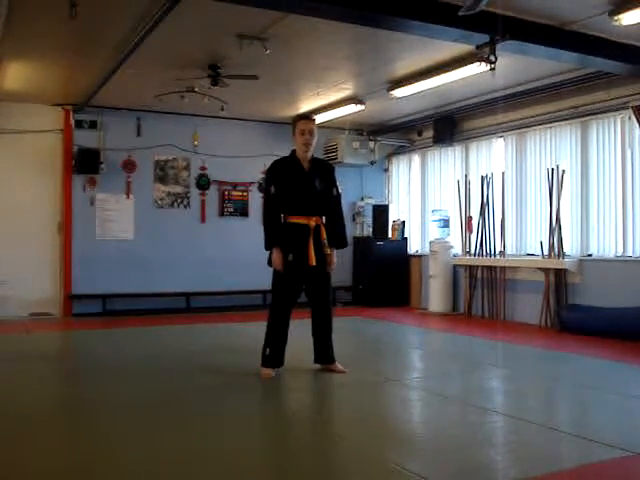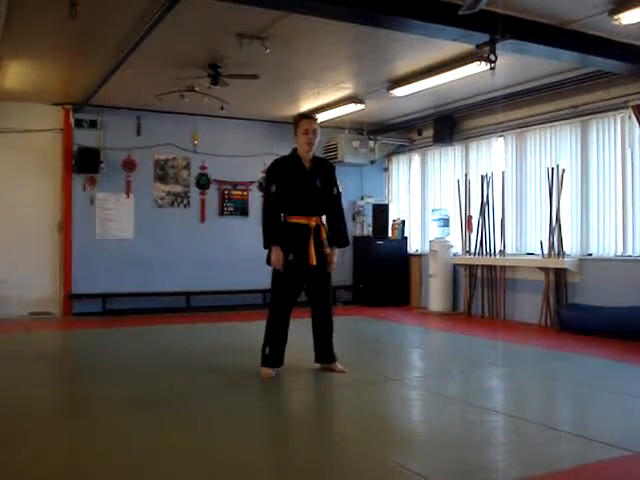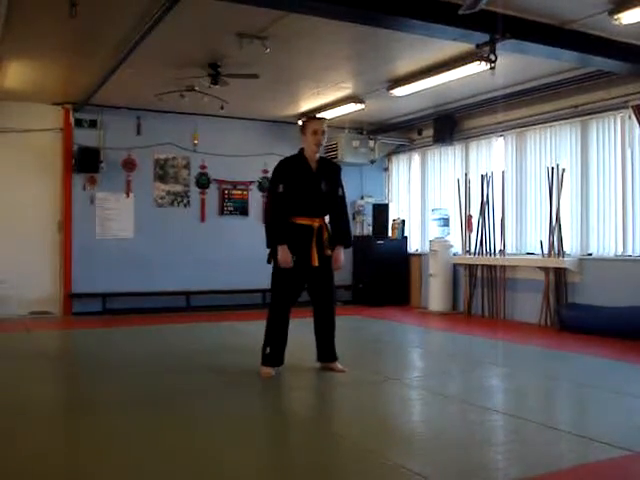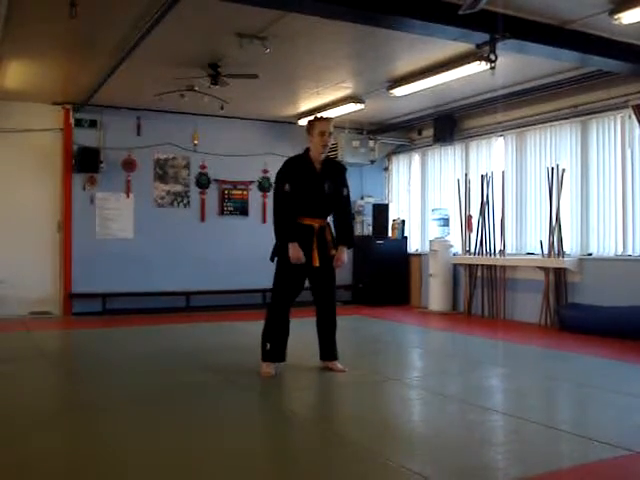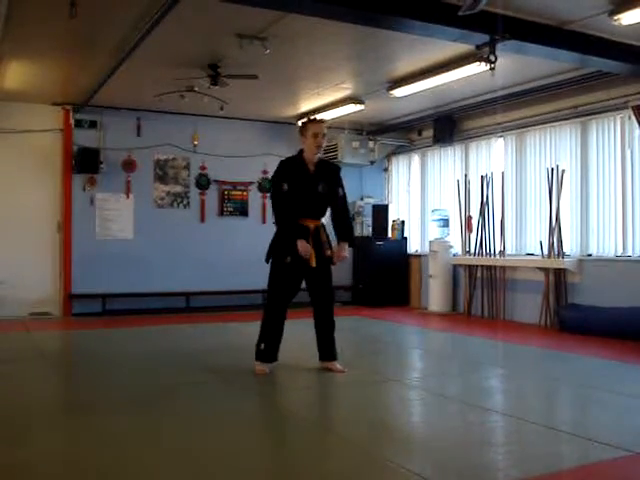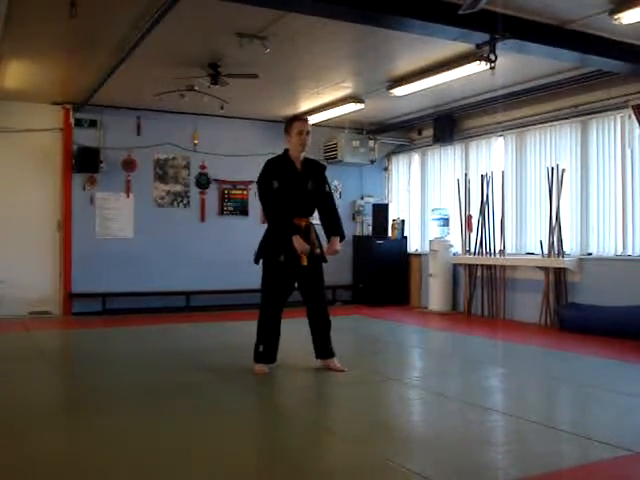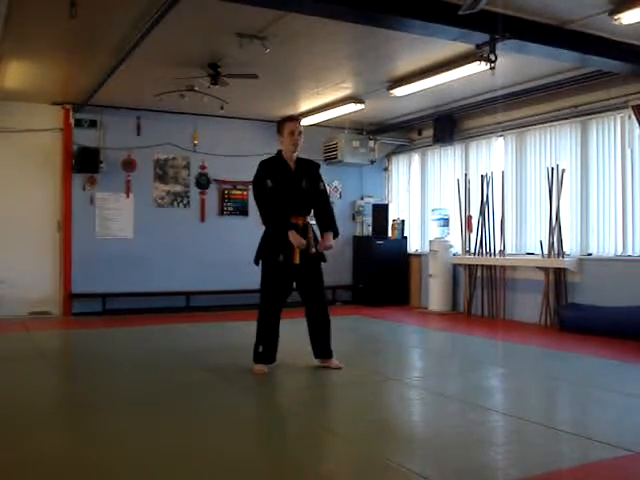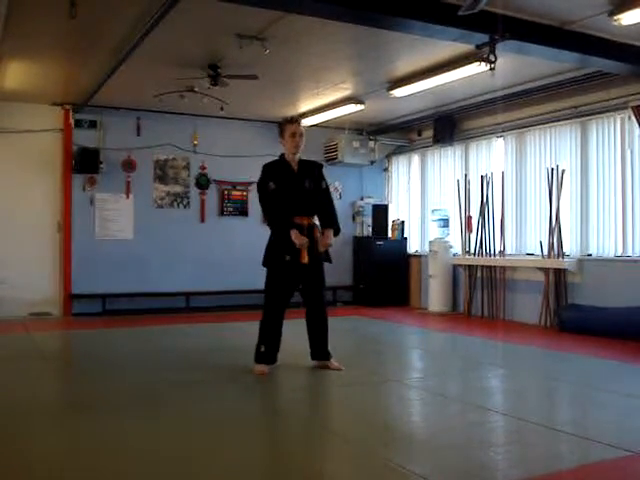
dt=0.2s
person 1, frame 1
left shoulder: (325, 170)
right shoulder: (279, 168)
left elbow: (334, 210)
right elbow: (271, 211)
left wrist: (333, 247)
right wrist: (275, 247)
left hip: (318, 241)
right hip: (290, 239)
left knee: (322, 302)
right knee: (282, 303)
left ankle: (326, 358)
right ankle: (270, 361)
person 1, frame 2
left shoulder: (326, 169)
right shoulder: (280, 167)
left elbow: (335, 209)
right elbow: (270, 210)
left wrist: (335, 246)
right wrist: (274, 246)
left hip: (318, 240)
right hip: (289, 239)
left knee: (323, 302)
right knee: (281, 303)
left ankle: (326, 358)
right ankle: (270, 360)
person 1, frame 3
left shoulder: (332, 170)
right shoulder: (286, 167)
left elbow: (339, 209)
right elbow: (273, 209)
left wrist: (340, 245)
right wrist: (279, 245)
left hip: (321, 240)
right hip: (291, 239)
left knee: (325, 301)
right knee: (281, 302)
left ankle: (327, 357)
right ankle: (270, 360)
person 1, frame 4
left shoulder: (337, 171)
right shoulder: (292, 167)
left elbow: (343, 209)
right elbow: (281, 208)
left wrist: (343, 245)
right wrist: (291, 243)
left hip: (323, 239)
right hip: (294, 238)
left knee: (327, 301)
right knee: (282, 299)
left ankle: (328, 356)
right ankle: (270, 357)
person 1, frame 5
left shoulder: (331, 172)
right shoulder: (286, 168)
left elbow: (340, 207)
right elbow: (281, 209)
left wrist: (344, 242)
right wrist: (297, 240)
left hip: (319, 239)
right hip: (289, 241)
left knee: (325, 302)
right knee: (277, 301)
left ankle: (328, 357)
right ankle: (264, 357)
person 1, frame 6
left shoulder: (316, 170)
right shoulder: (273, 167)
left elbow: (327, 205)
right elbow: (272, 208)
left wrist: (335, 236)
right wrist: (292, 237)
left hip: (309, 238)
right hip: (280, 240)
left knee: (318, 300)
right knee: (272, 302)
left ankle: (326, 355)
right ankle: (263, 358)
person 1, frame 7
left shoulder: (311, 169)
right shoulder: (267, 168)
left elbow: (322, 203)
right elbow: (267, 207)
left wrist: (329, 232)
right wrist: (288, 232)
left hip: (307, 240)
right hip: (278, 240)
left knee: (317, 299)
right knee: (271, 302)
left ankle: (324, 354)
right ankle: (262, 358)
person 1, frame 8
left shoulder: (314, 170)
right shoulder: (270, 171)
left elbow: (325, 203)
right elbow: (270, 209)
left wrist: (329, 230)
right wrist: (291, 232)
left hip: (313, 241)
right hip: (283, 241)
left knee: (316, 301)
right knee: (275, 302)
left ankle: (321, 355)
right ankle: (264, 358)
